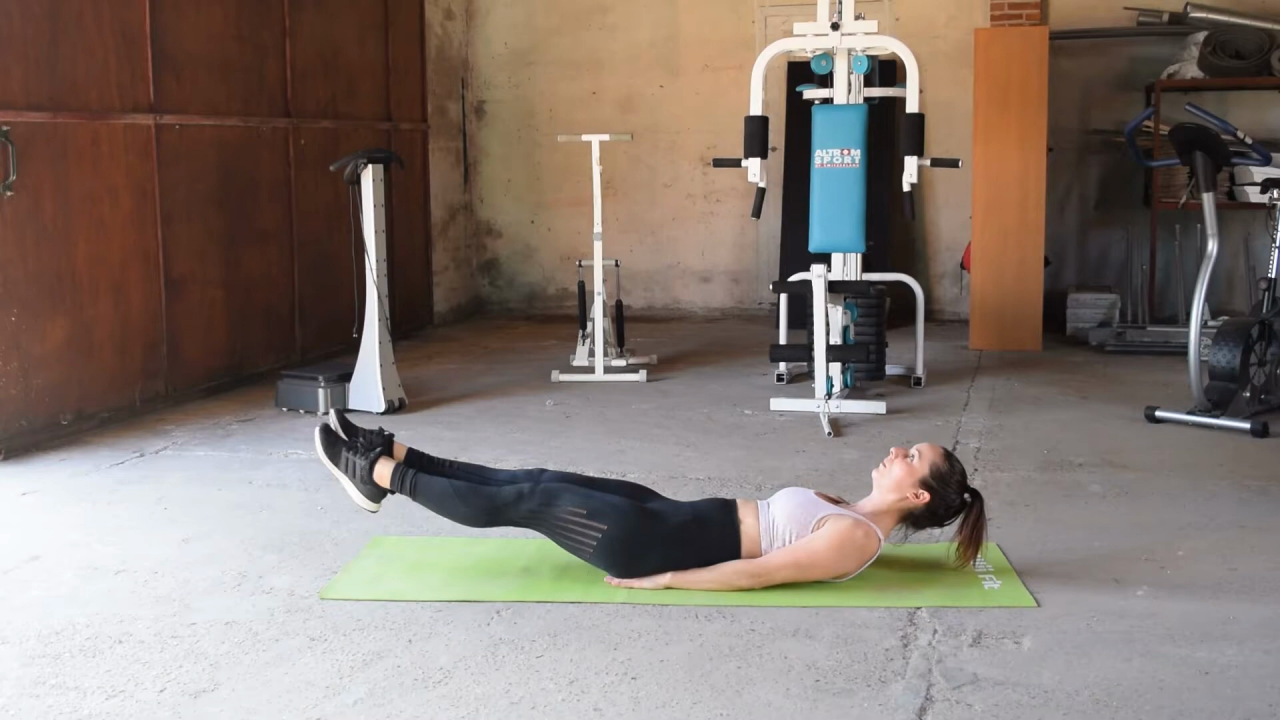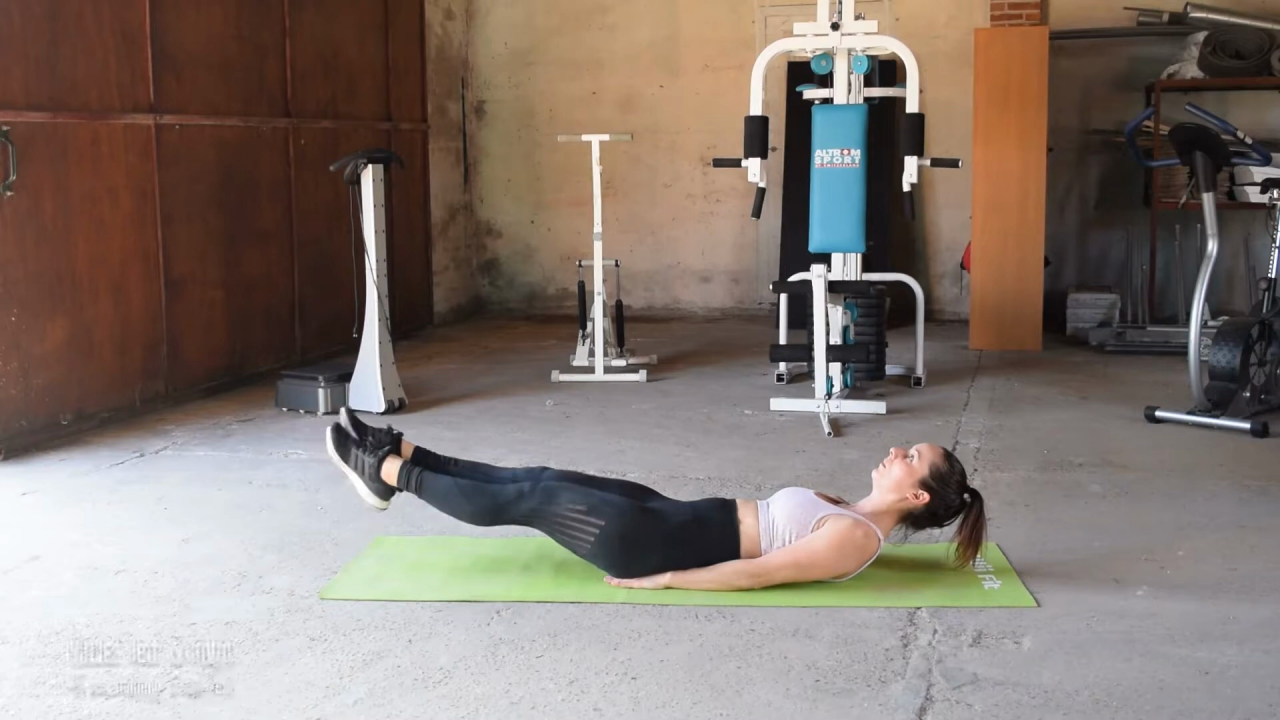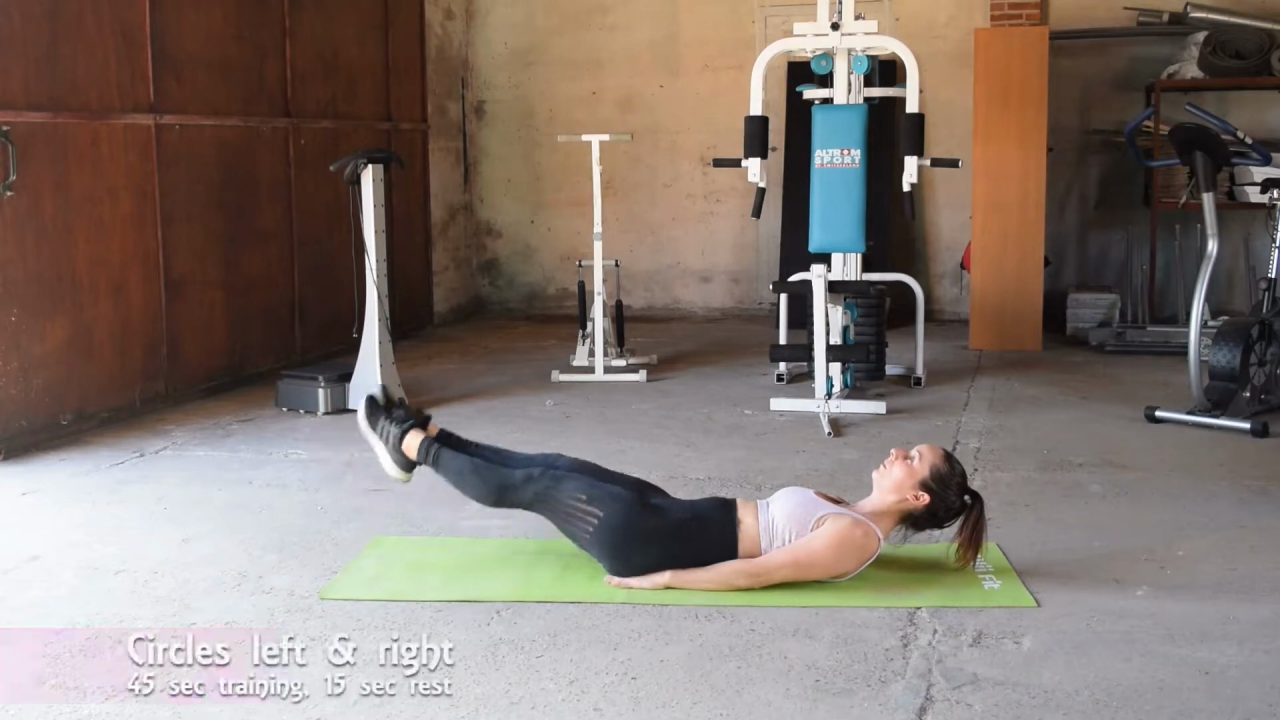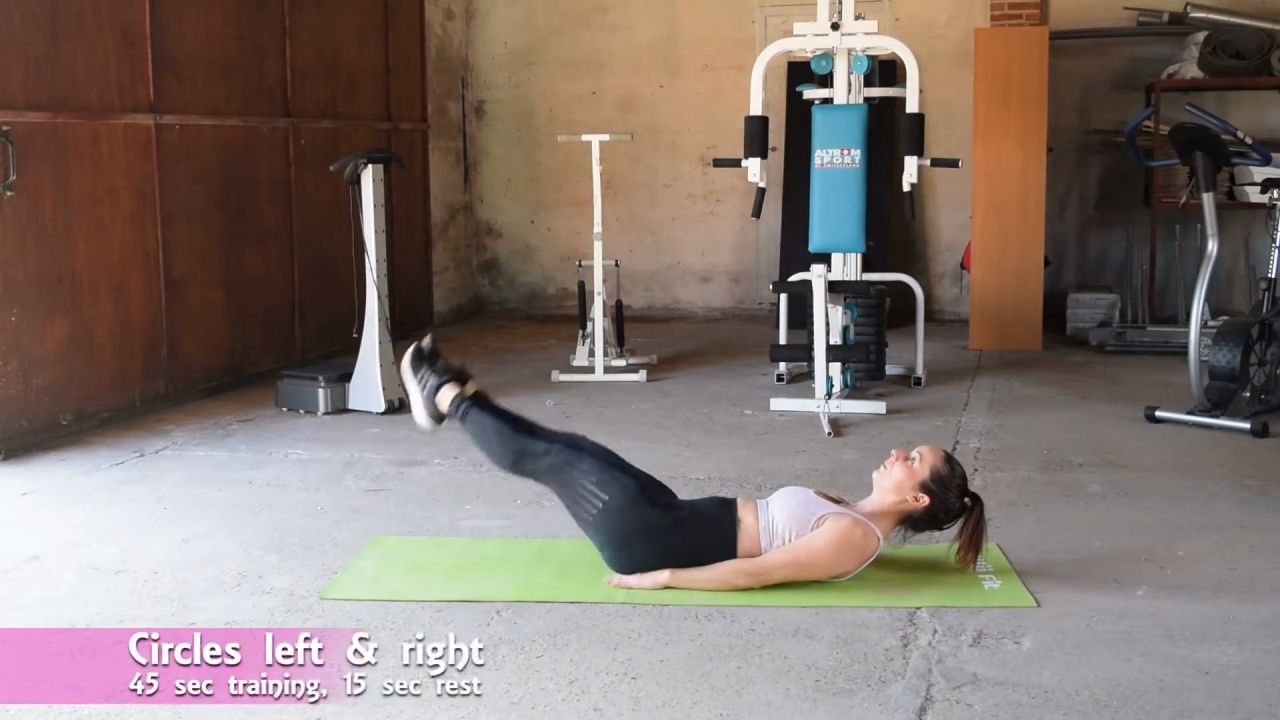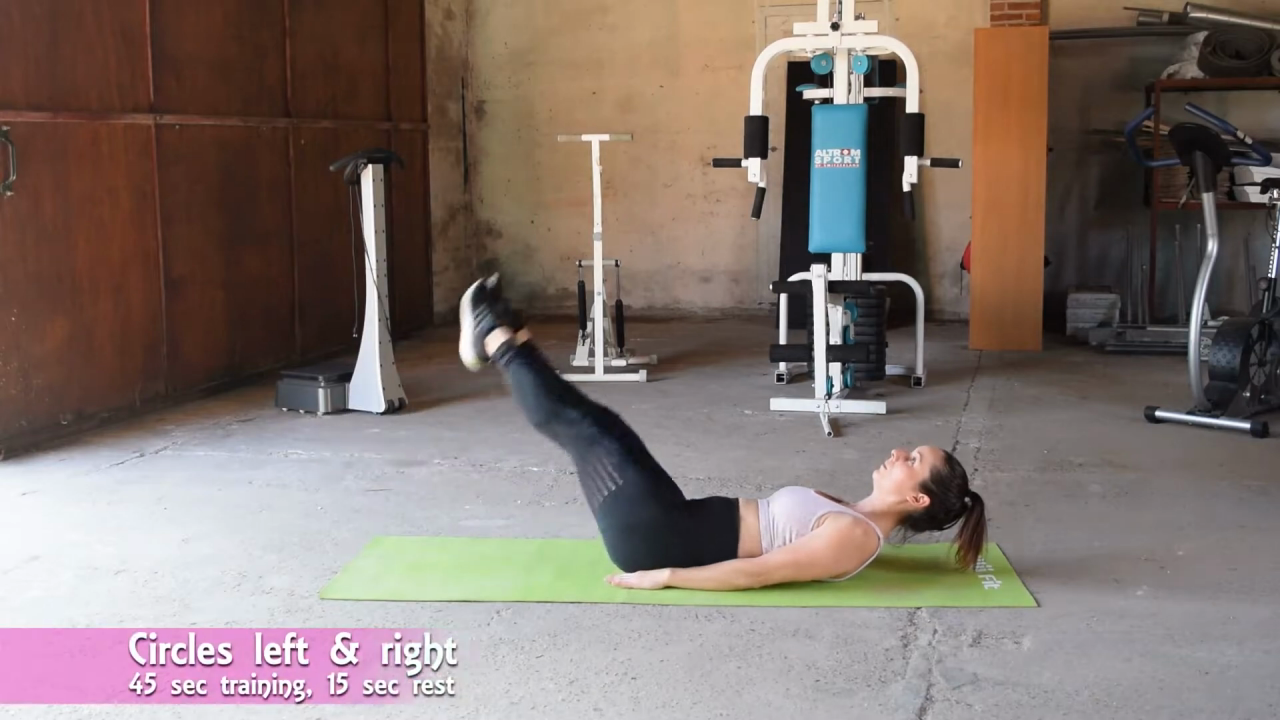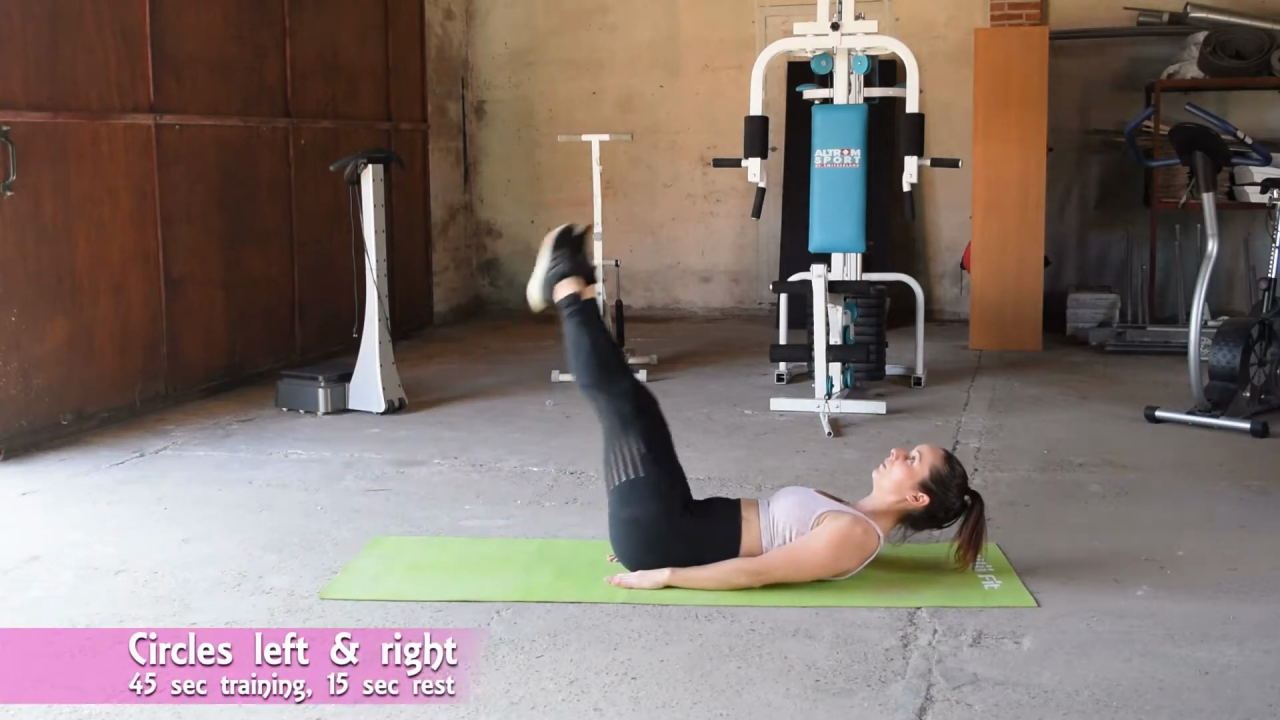
dt=0.1s
person 1, frame 1
left shoulder: (855, 538)
right shoulder: (851, 513)
left elbow: (760, 571)
left wrist: (662, 577)
left hip: (665, 544)
right hip: (677, 518)
left knee: (533, 501)
right knee: (542, 482)
left ankle: (381, 474)
right ankle: (386, 456)
person 1, frame 2
left shoulder: (856, 537)
right shoulder: (848, 513)
left elbow: (759, 572)
left wrist: (663, 578)
left hip: (665, 543)
right hip: (679, 516)
left knee: (535, 499)
right knee: (547, 481)
left ankle: (392, 472)
right ankle: (396, 455)
person 1, frame 3
left shoulder: (851, 541)
right shoulder: (851, 512)
left elbow: (758, 571)
left wrist: (662, 577)
left hip: (666, 543)
right hip: (682, 521)
left knee: (537, 485)
right knee: (556, 470)
left ankle: (415, 444)
right ankle: (421, 437)
person 1, frame 4
left shoulder: (854, 538)
right shoulder: (851, 512)
left elbow: (758, 572)
left wrist: (663, 576)
left hip: (662, 541)
right hip: (688, 520)
left knee: (554, 459)
right knee: (574, 450)
left ankle: (448, 397)
right ankle: (460, 392)
person 1, frame 5
left shoulder: (853, 539)
right shoulder: (850, 516)
left elbow: (756, 571)
left wrist: (665, 576)
left hip: (658, 542)
right hip: (682, 527)
left knee: (583, 430)
right knee: (598, 422)
left ankle: (497, 340)
right ankle: (507, 340)
person 1, frame 6
left shoulder: (854, 537)
right shoulder: (855, 514)
left elbow: (758, 573)
left wrist: (663, 575)
left hip: (665, 539)
right hip: (688, 528)
left knee: (620, 402)
right knee: (633, 403)
left ankle: (567, 286)
